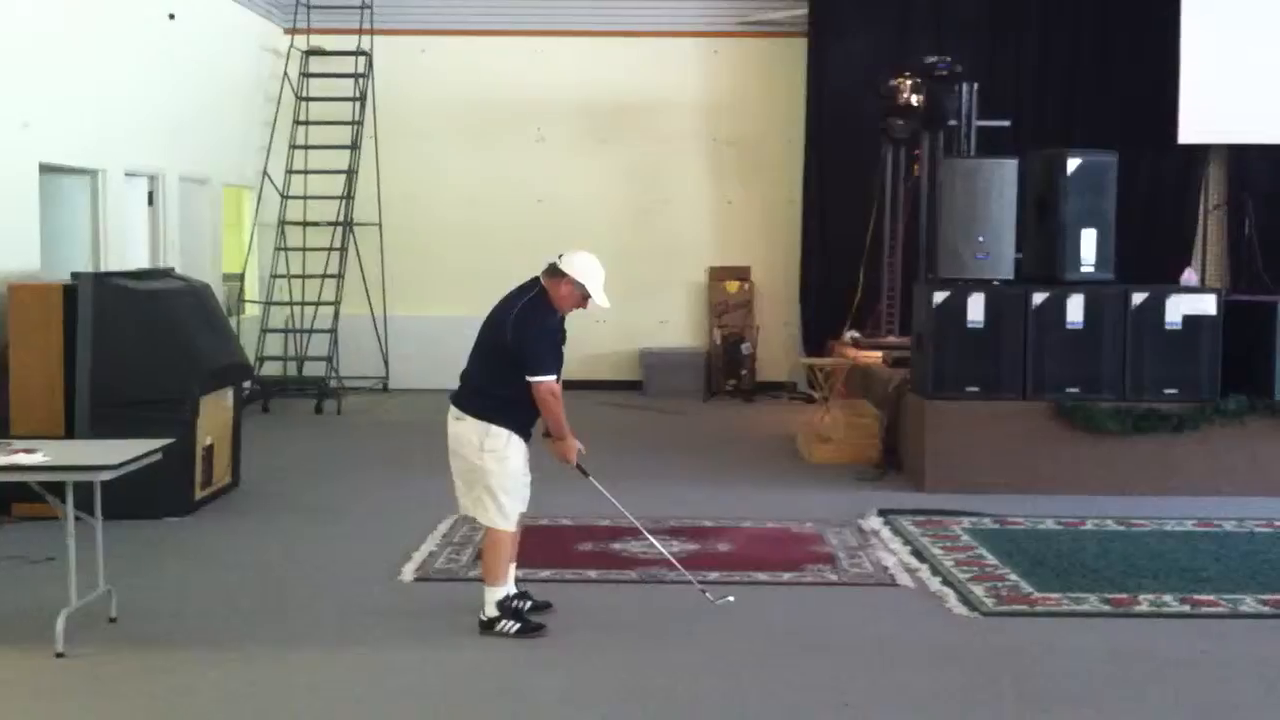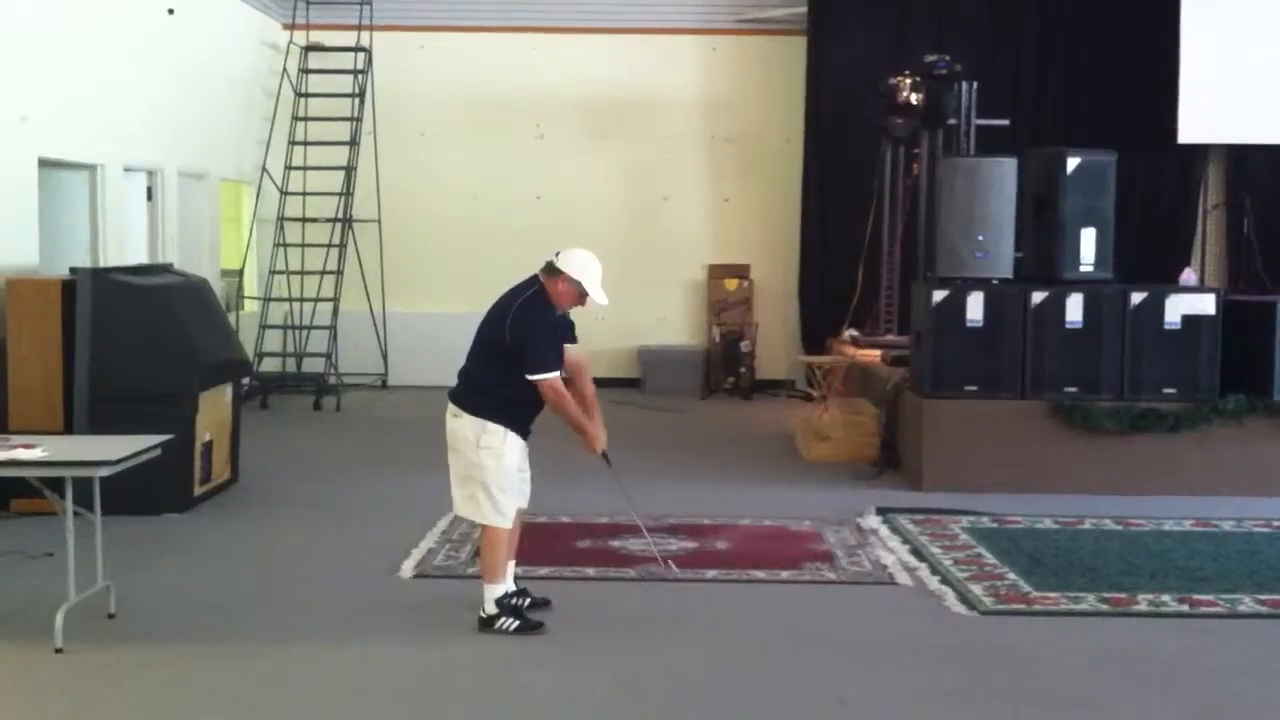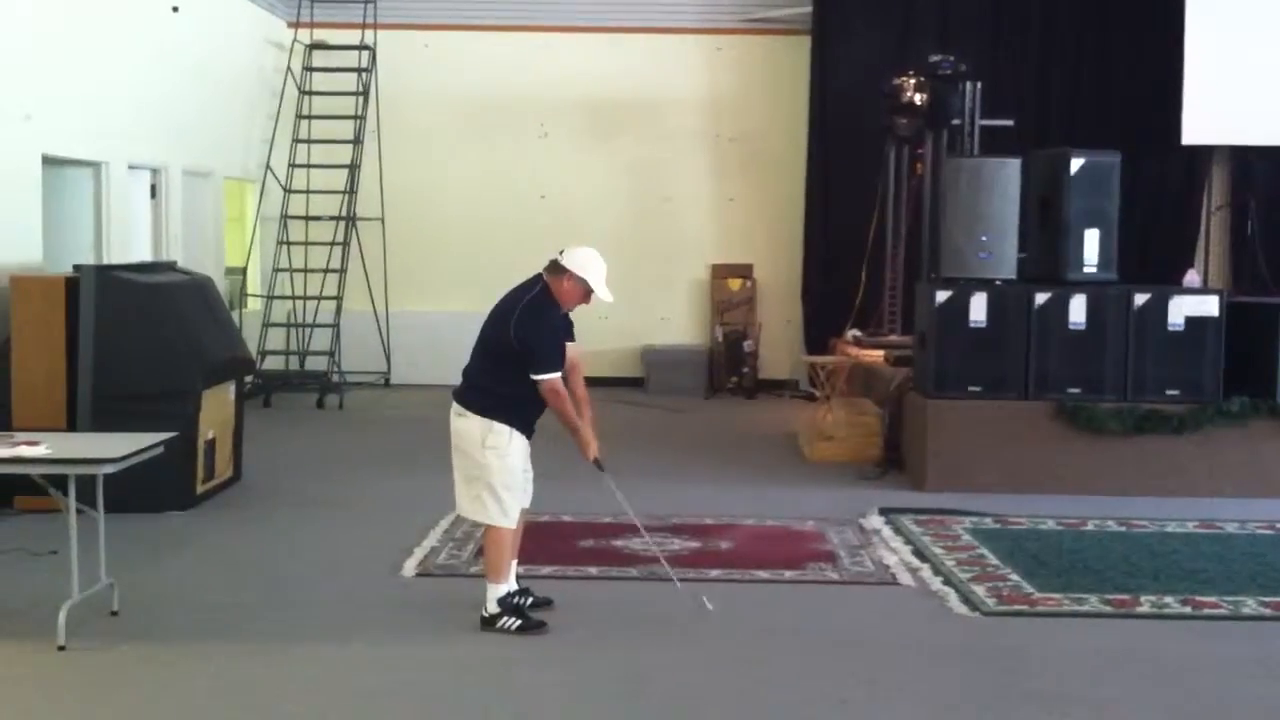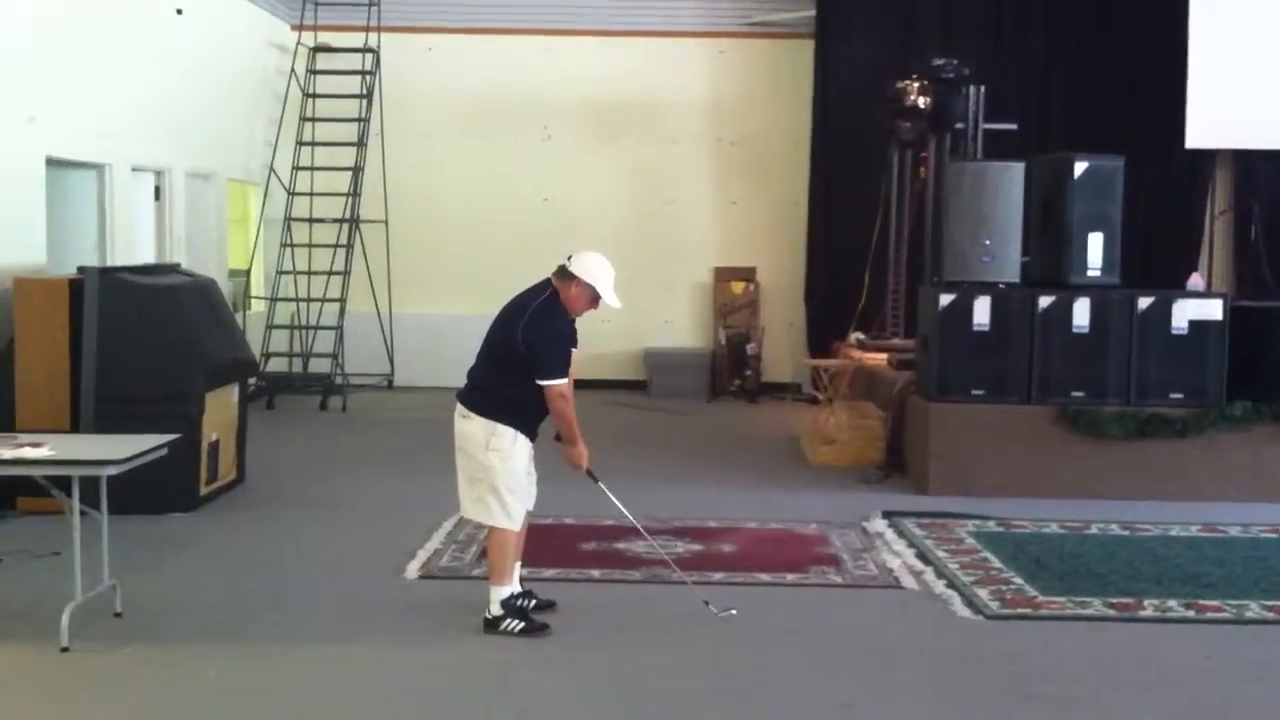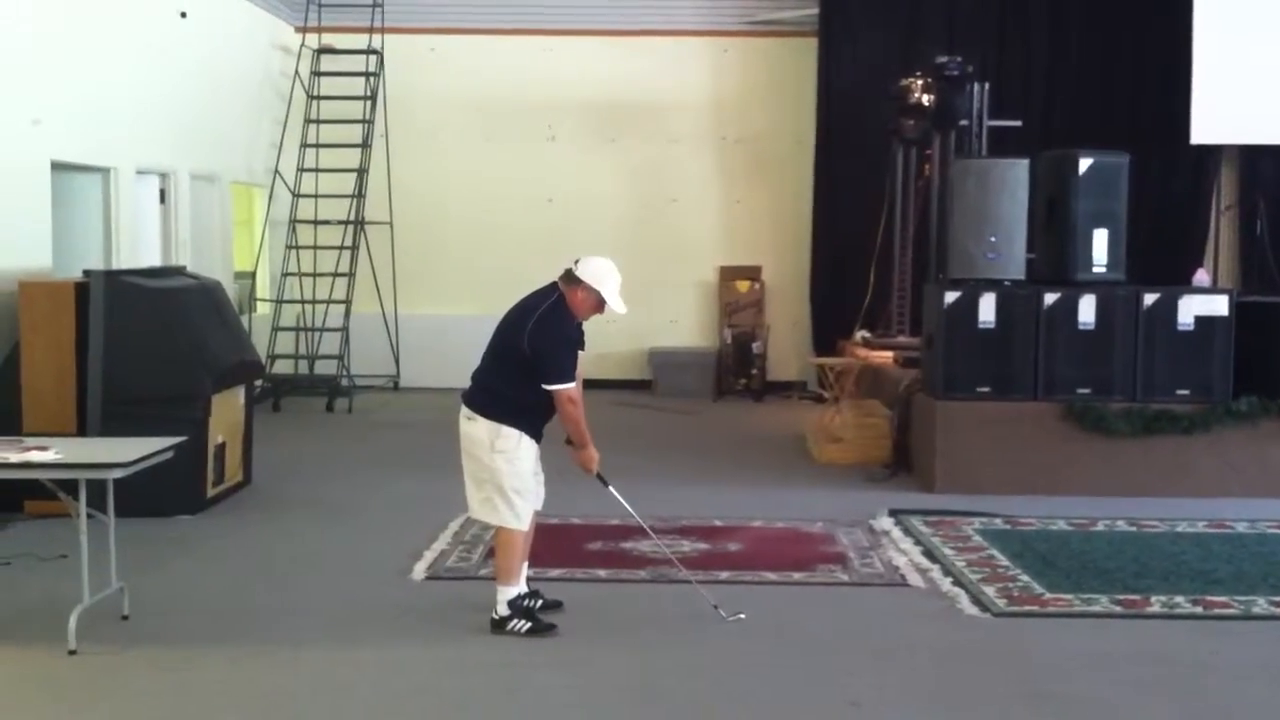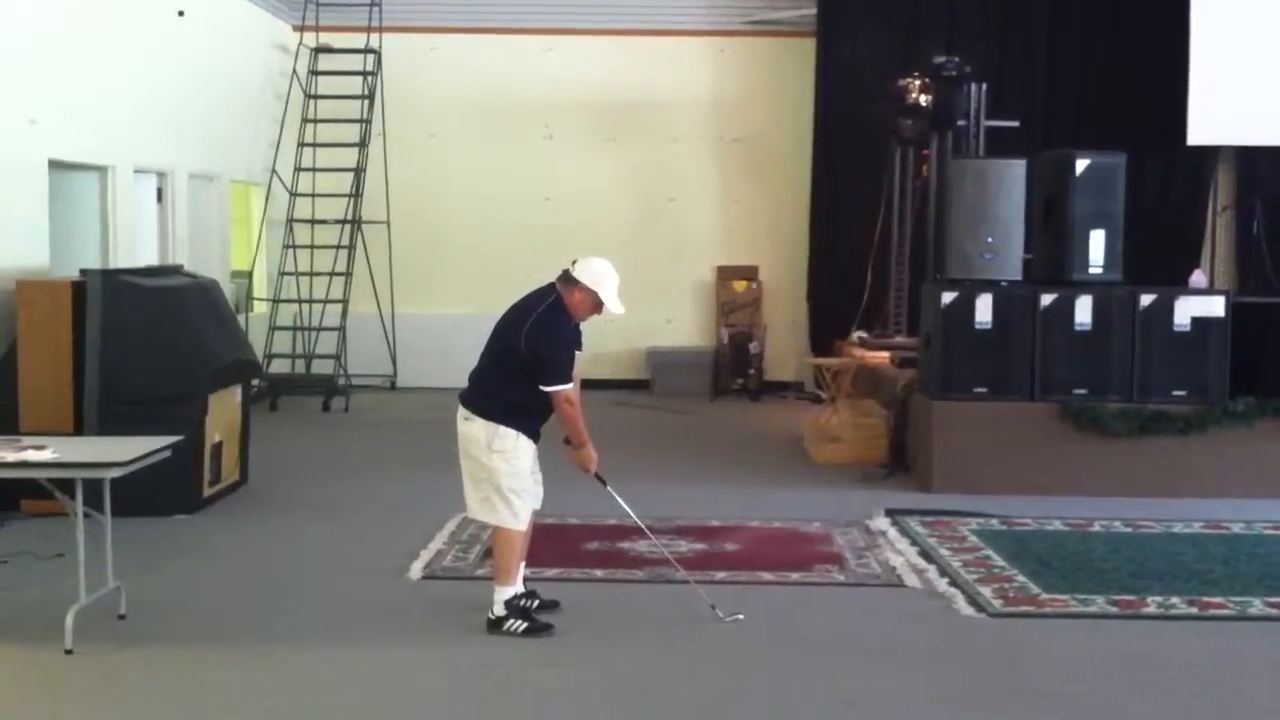
dt=0.5s
person 1, frame 1
left shoulder: (541, 304)
right shoulder: (534, 317)
left elbow: (550, 382)
right elbow: (545, 391)
left wrist: (561, 434)
right wrist: (563, 438)
left hip: (500, 422)
right hip: (487, 426)
left knee: (512, 510)
right knee: (501, 517)
left ankle: (507, 592)
right ankle: (495, 611)
person 1, frame 2
left shoulder: (547, 306)
right shoulder: (531, 315)
left elbow: (574, 364)
right elbow: (551, 387)
left wrist: (596, 418)
right wrist: (586, 429)
left hip: (504, 420)
right hip: (484, 422)
left knee: (514, 505)
right knee: (498, 513)
left ankle: (506, 588)
right ankle: (494, 608)
person 1, frame 3
left shoulder: (548, 303)
right shoulder: (536, 314)
left elbow: (570, 364)
right elbow: (552, 389)
left wrist: (587, 420)
right wrist: (582, 434)
left hip: (505, 419)
right hip: (489, 422)
left knee: (516, 506)
right knee: (502, 513)
left ankle: (509, 588)
right ankle: (496, 607)
person 1, frame 4
left shoulder: (551, 305)
right shoulder: (546, 319)
left elbow: (564, 376)
right elbow: (556, 393)
left wrist: (568, 435)
right wrist: (574, 442)
left hip: (507, 420)
right hip: (493, 424)
left knee: (520, 506)
right knee: (505, 514)
left ankle: (511, 590)
right ankle: (499, 609)
person 1, frame 5
left shoulder: (557, 308)
right shoulder: (551, 325)
left elbow: (571, 381)
right elbow: (565, 398)
left wrist: (578, 438)
right wrist: (584, 446)
left hip: (511, 421)
right hip: (497, 425)
left knee: (527, 507)
right knee: (513, 514)
left ankle: (519, 590)
right ankle: (507, 609)
person 1, frame 6
left shoulder: (555, 309)
right shoulder: (548, 326)
left elbow: (568, 380)
right elbow: (563, 398)
left wrist: (576, 438)
right wrist: (582, 446)
left hip: (510, 421)
right hip: (495, 425)
left knee: (525, 506)
right knee: (511, 514)
left ankle: (515, 590)
right ankle: (503, 609)
